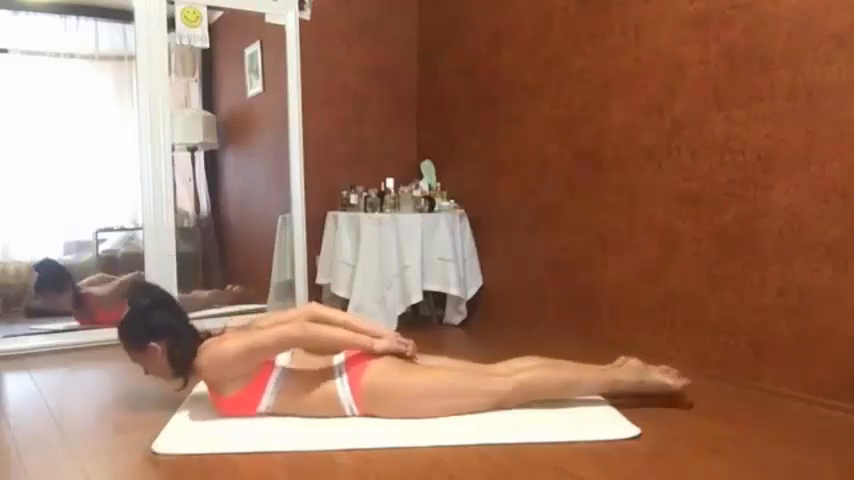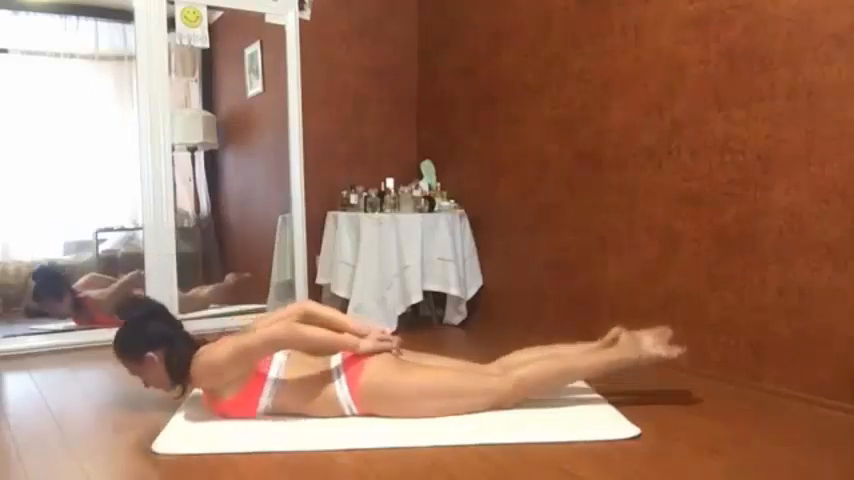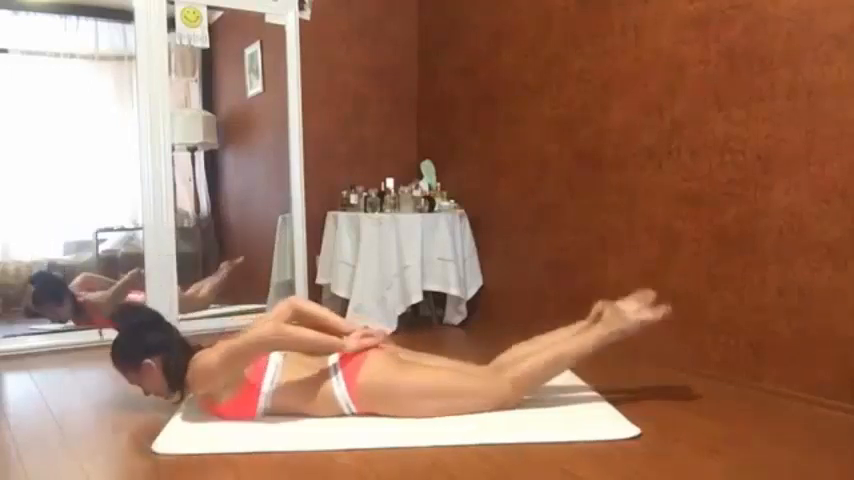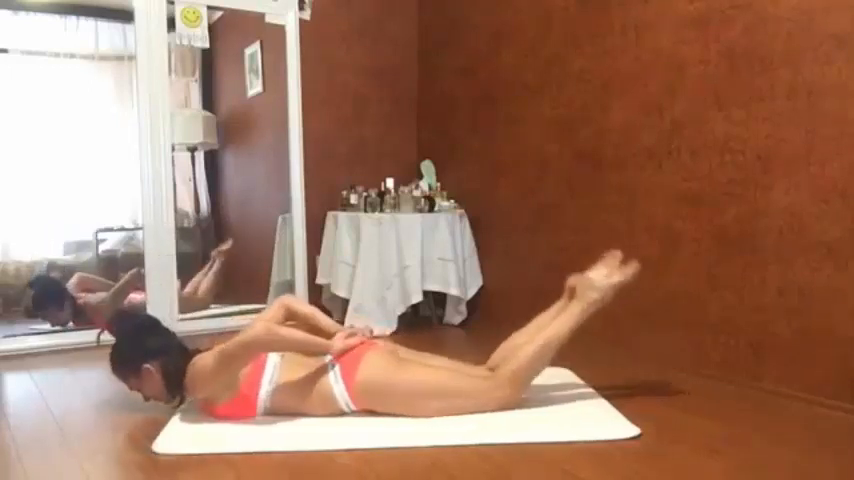
dt=0.2s
person 1, frame 1
left shoulder: (213, 362)
right shoulder: (229, 340)
left elbow: (295, 333)
right elbow: (310, 312)
left wrist: (368, 346)
right wrist: (380, 336)
left hip: (366, 388)
right hip: (364, 369)
left knee: (507, 388)
right knee: (498, 371)
left ankle: (632, 376)
right ankle: (620, 369)
person 1, frame 2
left shoulder: (208, 369)
right shoulder: (224, 350)
left elbow: (284, 332)
right elbow: (301, 308)
left wrist: (355, 347)
right wrist: (364, 334)
left hip: (365, 386)
right hip: (365, 366)
left knee: (506, 388)
right knee: (497, 372)
left ankle: (624, 352)
right ankle: (612, 343)
person 1, frame 3
left shoulder: (203, 376)
right shoulder: (219, 358)
left elbow: (270, 333)
right elbow: (292, 305)
left wrist: (340, 349)
right wrist: (351, 335)
left hip: (362, 383)
right hip: (370, 363)
left knee: (504, 386)
right knee: (491, 370)
left ankle: (610, 326)
right ankle: (598, 321)
person 1, frame 4
left shoulder: (200, 379)
right shoulder: (217, 364)
left elbow: (258, 335)
right elbow: (285, 305)
left wrist: (328, 351)
right wrist: (338, 336)
left hip: (361, 382)
right hip: (365, 360)
left knee: (501, 388)
right knee: (489, 372)
left ankle: (585, 299)
right ankle: (573, 297)
person 2, frame 1
left shoulder: (101, 298)
right shoulder: (74, 294)
left elbow: (138, 277)
left knee: (196, 301)
right knee: (193, 300)
left ankle: (230, 294)
right ankle: (228, 294)
person 2, frame 2
left shoulder: (101, 302)
right shoulder: (73, 295)
left elbow: (137, 276)
right hip: (134, 299)
left knee: (198, 301)
left ankle: (227, 282)
right ankle: (225, 282)
person 2, frame 3
left shoulder: (101, 306)
right shoulder: (71, 294)
left elbow: (136, 275)
left hip: (147, 304)
right hip: (132, 300)
left ankle: (225, 269)
right ankle: (221, 270)
person 2, frame 4
left shoulder: (101, 309)
right shoulder: (69, 293)
left elbow: (136, 274)
left hip: (146, 304)
right hip: (131, 300)
left ankle: (218, 258)
right ankle: (214, 260)
